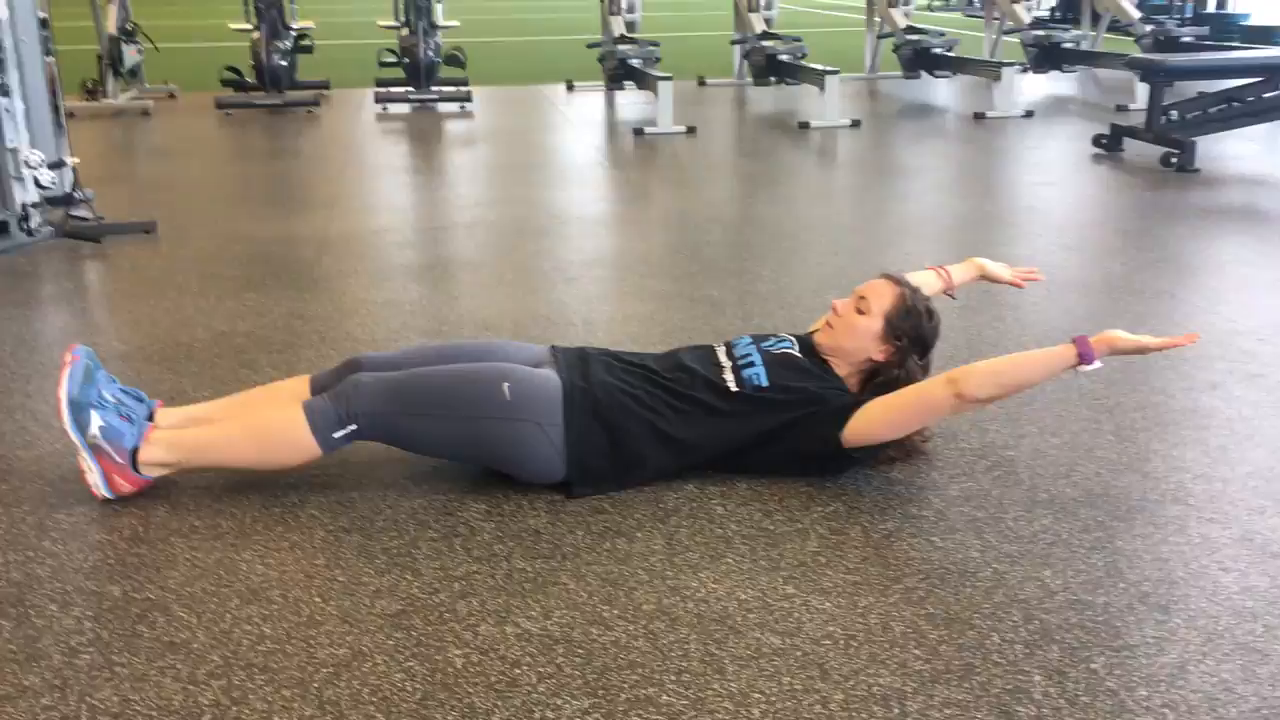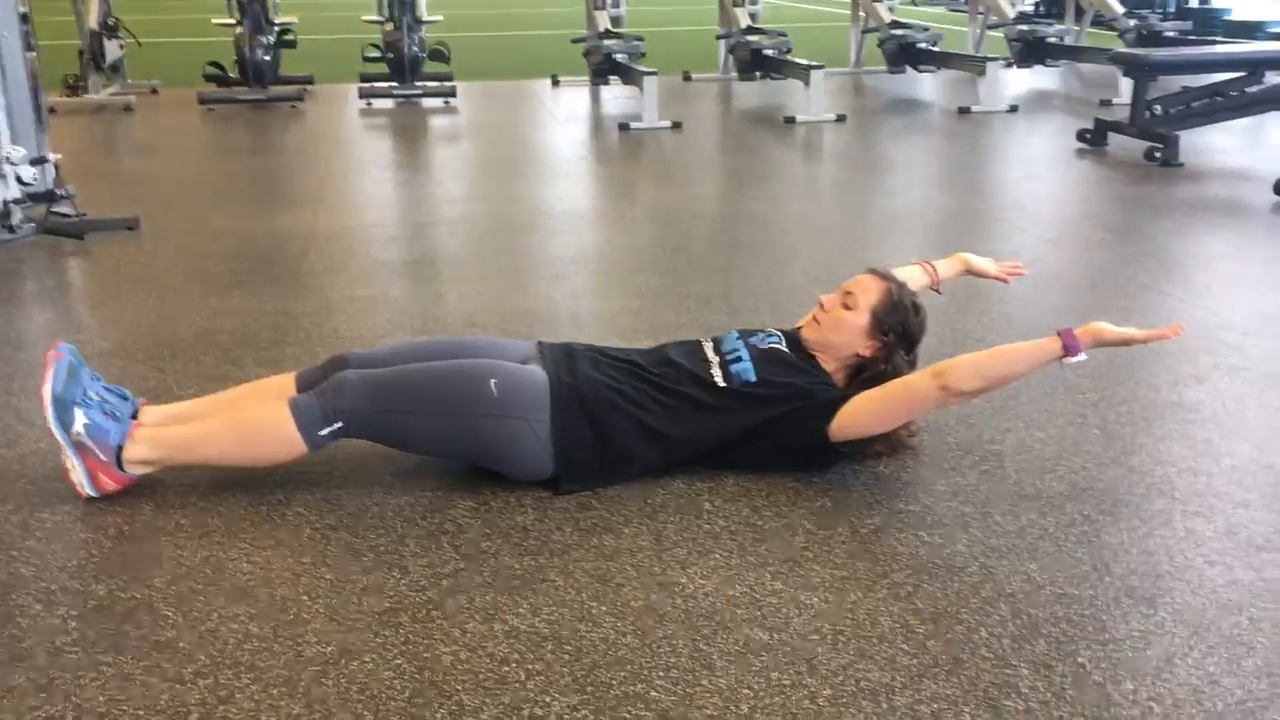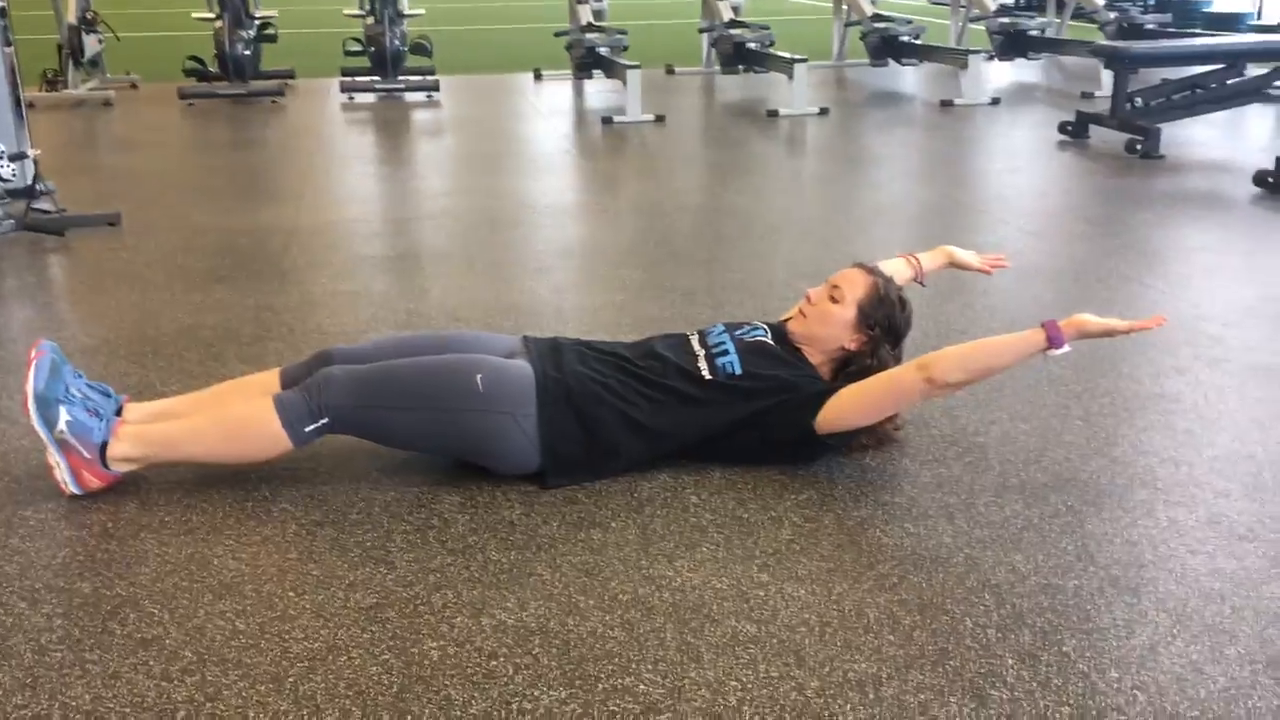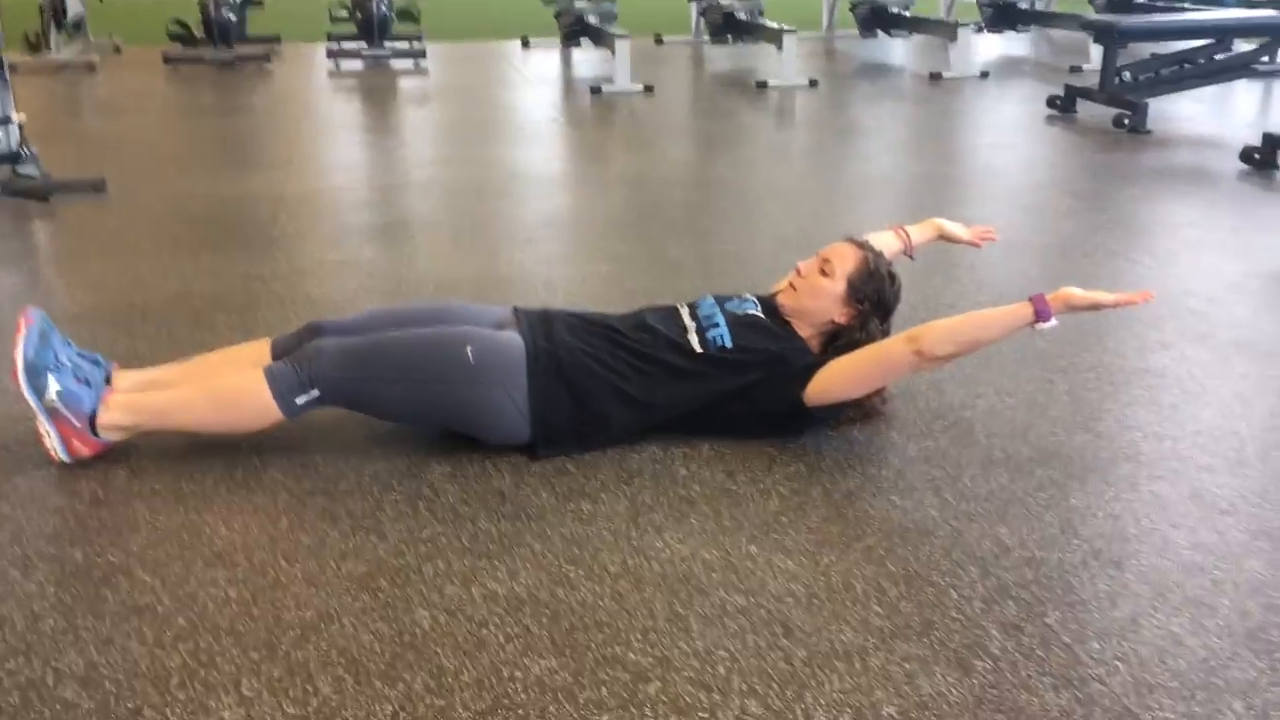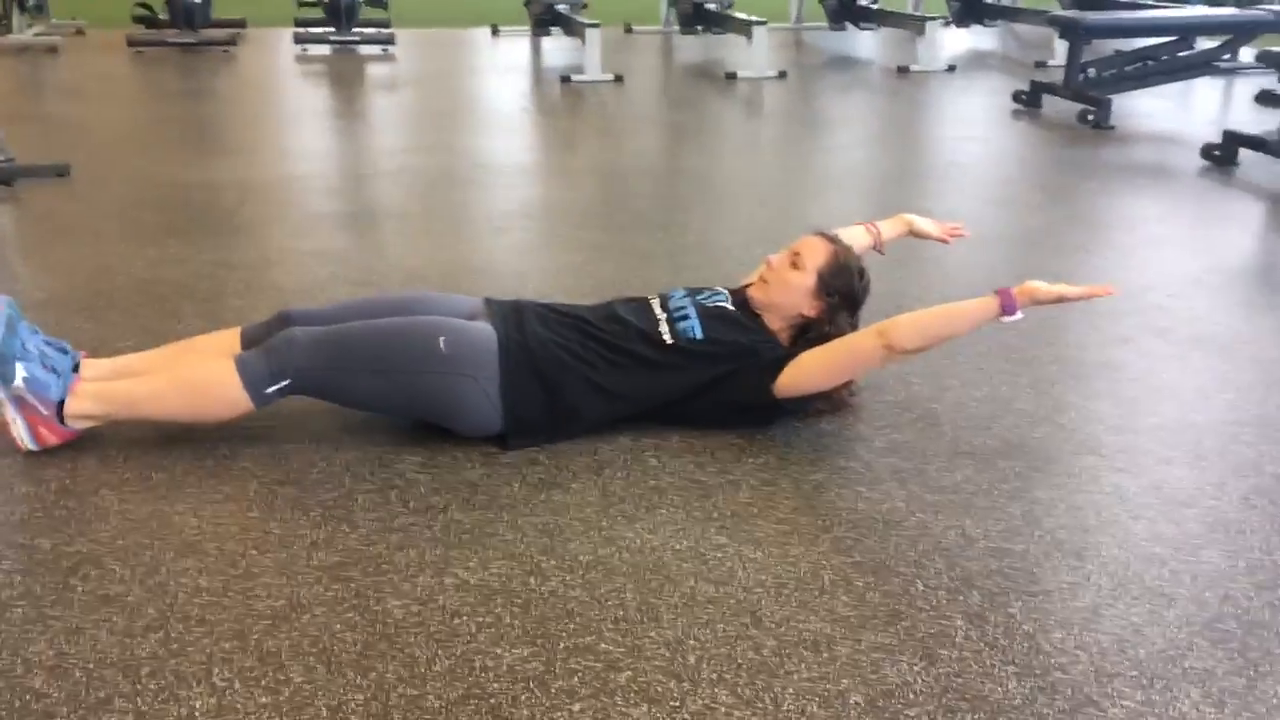
dt=0.2s
person 1, frame 1
left shoulder: (834, 414)
right shoulder: (805, 355)
left elbow: (960, 386)
right elbow: (899, 287)
left wrist: (1092, 349)
right wrist: (971, 265)
left hip: (574, 433)
right hip: (571, 374)
left knee: (359, 408)
right knee: (360, 372)
left ankle: (137, 454)
right ankle: (153, 422)
person 1, frame 2
left shoulder: (819, 411)
right shoulder: (792, 349)
left elbow: (948, 377)
right elbow: (887, 283)
left wrist: (1078, 339)
right wrist: (955, 260)
left hip: (558, 427)
right hip: (558, 370)
left knee: (342, 406)
right knee: (344, 368)
left ankle: (120, 454)
right ankle: (136, 420)
person 1, frame 3
left shoulder: (808, 402)
right shoulder: (781, 339)
left elbow: (933, 372)
right elbow: (871, 274)
left wrist: (1064, 330)
right wrist: (939, 255)
left hip: (546, 422)
right hip: (544, 363)
left knee: (333, 404)
right knee: (330, 365)
left ankle: (106, 452)
right ankle: (122, 416)
person 1, frame 4
left shoulder: (796, 378)
right shoulder: (766, 313)
left elbow: (924, 343)
right elbow: (861, 248)
left wrist: (1049, 305)
right wrist: (927, 227)
left hip: (537, 396)
right hip: (535, 336)
left knee: (319, 375)
right knee: (320, 334)
left ankle: (97, 423)
right ankle: (110, 385)
person 1, frame 5
left shoulder: (765, 368)
right shoulder: (737, 305)
left elbow: (888, 338)
right elbow: (831, 240)
left wrist: (1015, 298)
right wrist: (894, 222)
left hip: (507, 384)
right hip: (505, 325)
left knee: (291, 363)
right knee: (289, 325)
